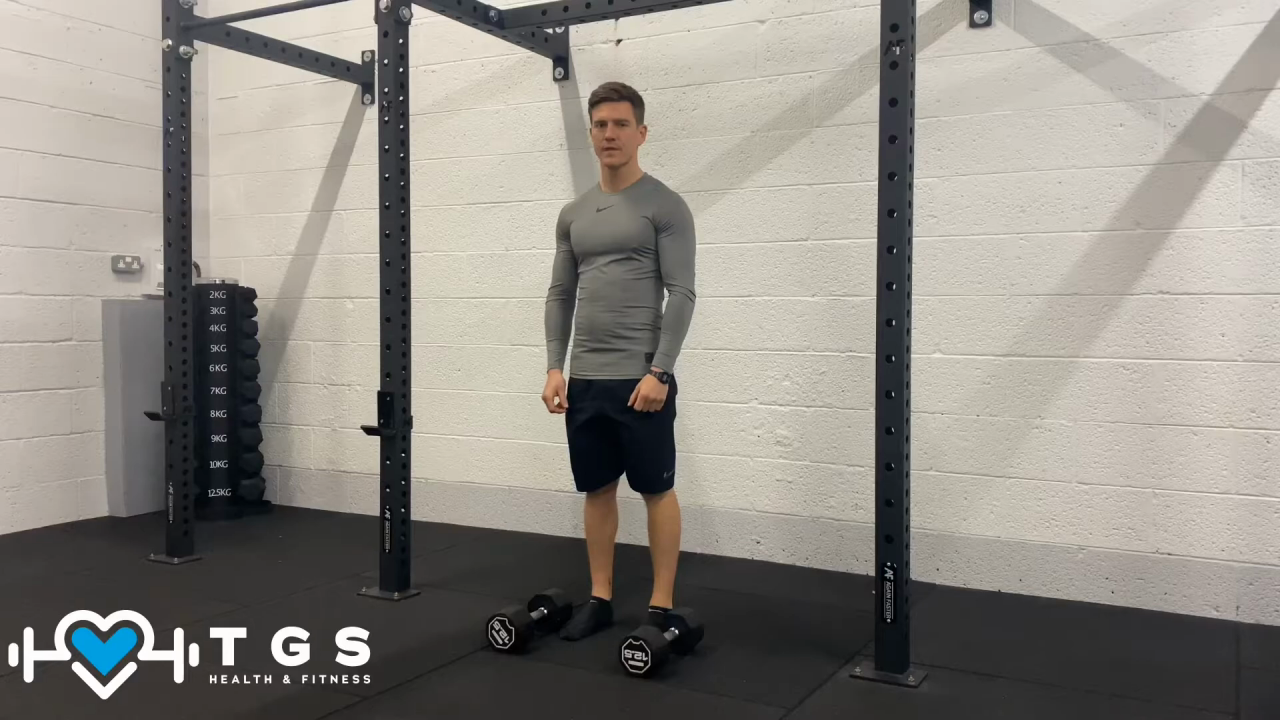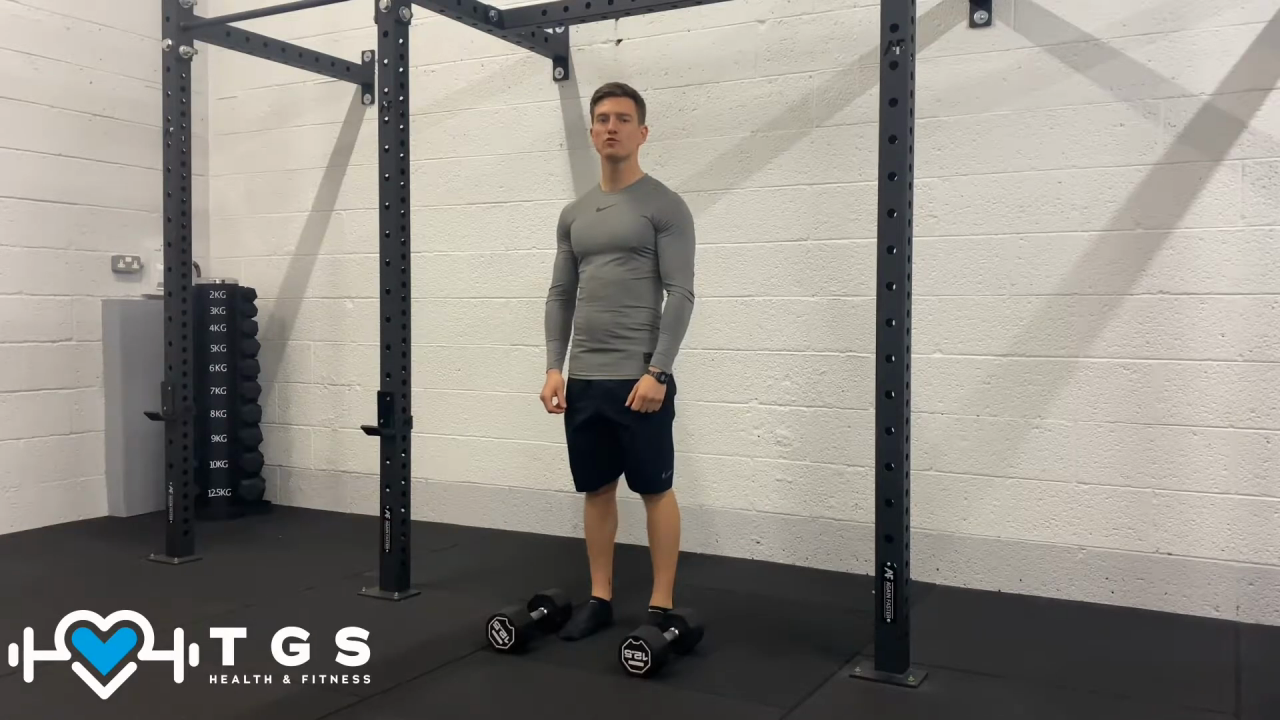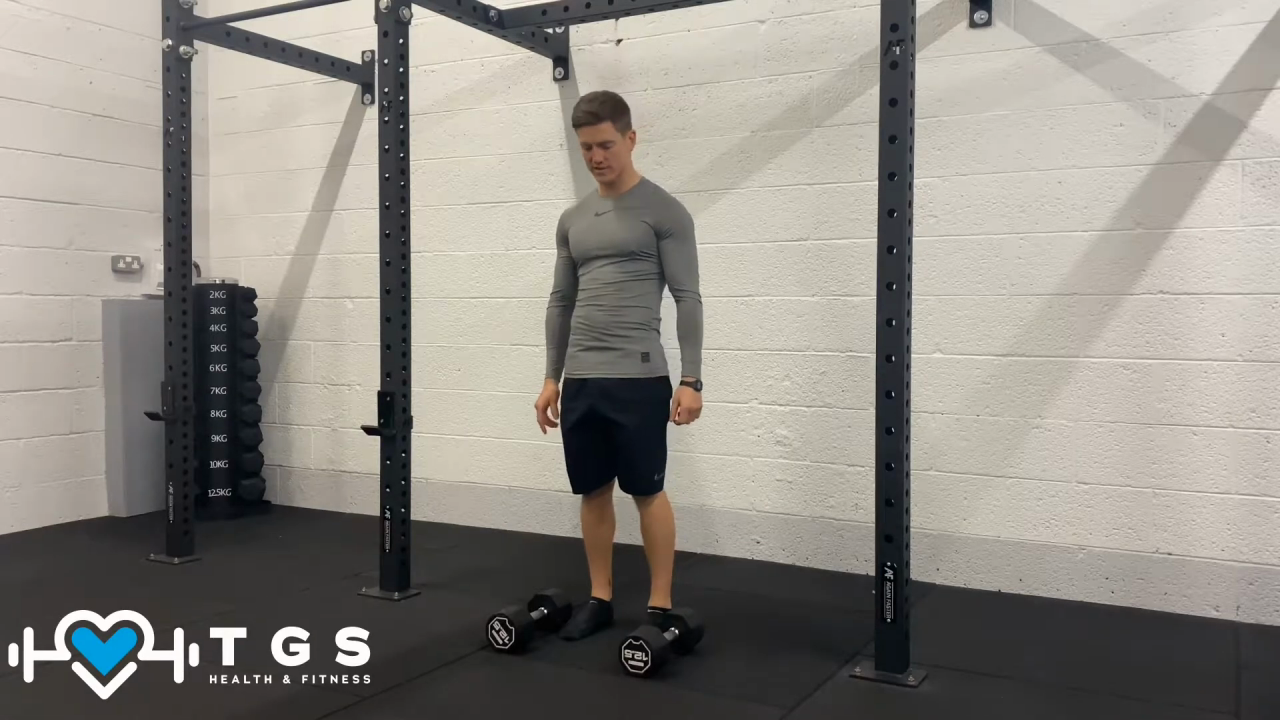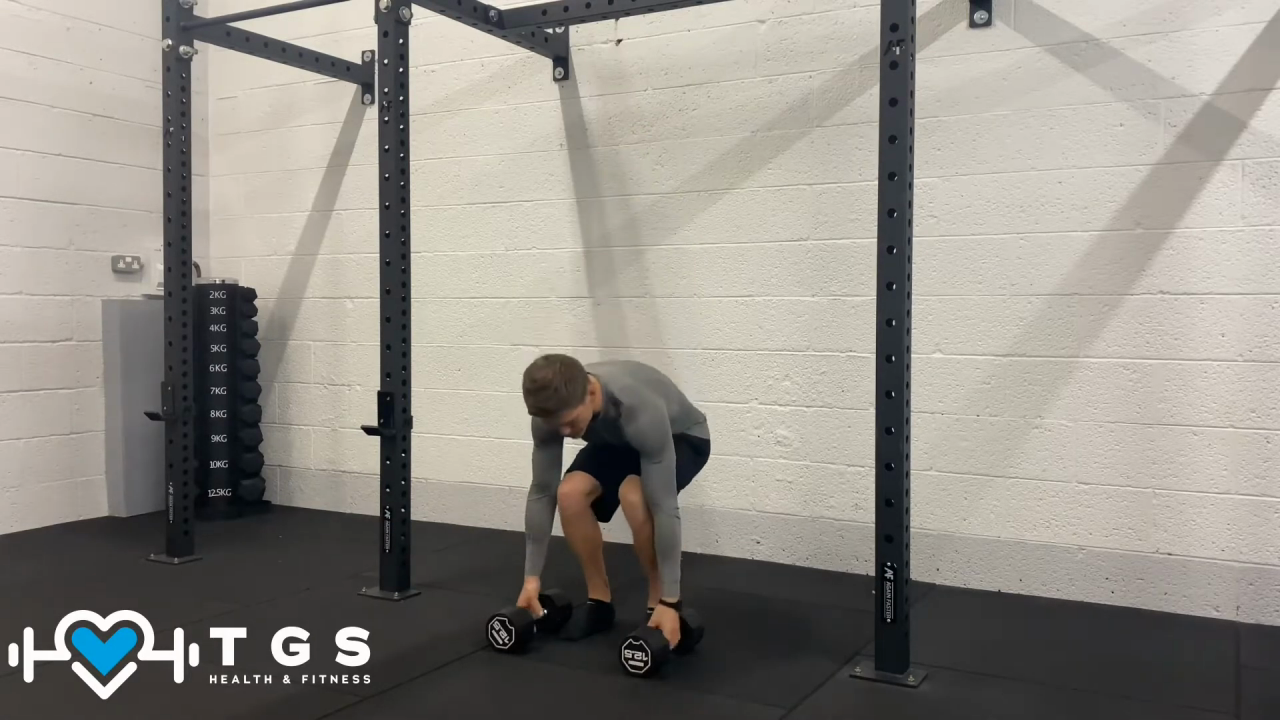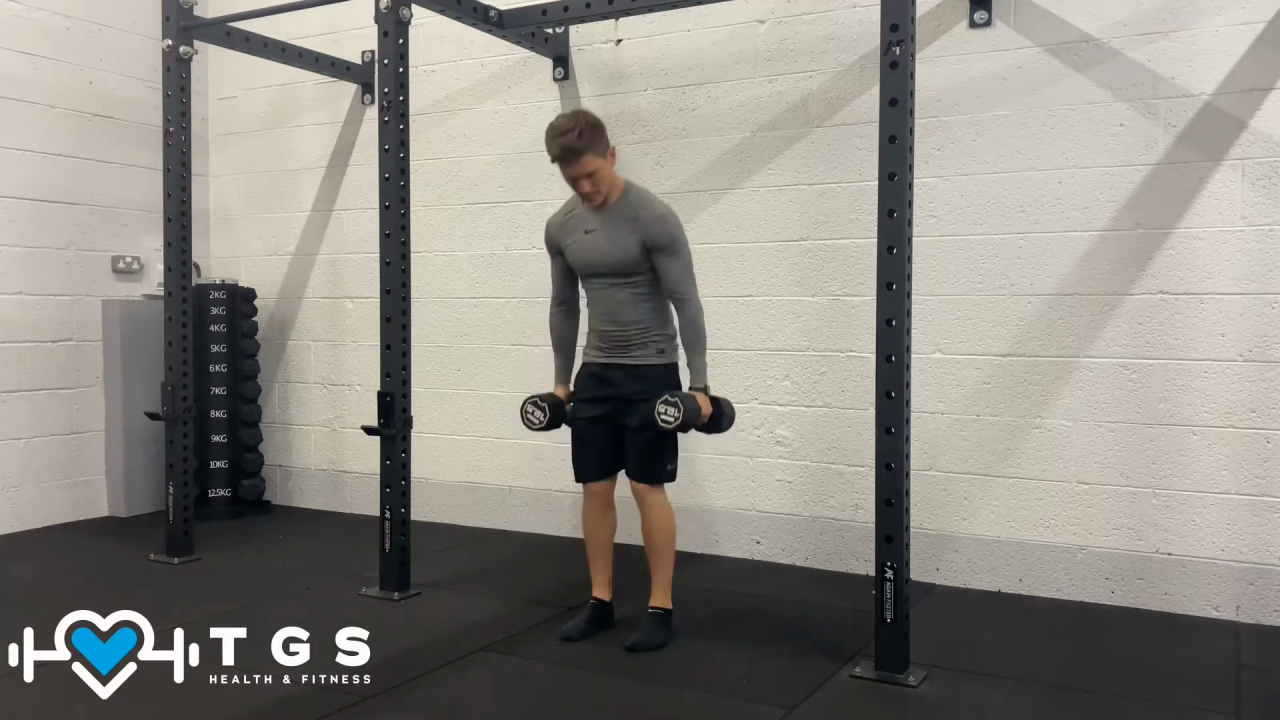
dt=1s
person 1, frame 1
left shoulder: (664, 206)
right shoulder: (573, 213)
left elbow: (681, 294)
right elbow: (560, 295)
left wrist: (659, 371)
right wrist: (554, 367)
left hip: (641, 376)
right hip: (585, 378)
left knee: (656, 489)
right knee: (597, 489)
left ankle: (661, 606)
right ankle: (600, 598)
person 1, frame 2
left shoulder: (664, 206)
right shoulder: (574, 213)
left elbow: (680, 294)
right elbow: (560, 295)
left wrist: (656, 371)
right wrist: (554, 367)
left hip: (639, 377)
right hip: (584, 379)
left knee: (655, 489)
right knee: (596, 489)
left ankle: (661, 606)
right ankle: (600, 598)
person 1, frame 3
left shoulder: (663, 210)
right shoulder: (572, 219)
left elbow: (687, 298)
right elbow: (561, 302)
left wrist: (690, 379)
right wrist: (552, 377)
left hip: (638, 377)
right hip: (580, 379)
left knee: (646, 491)
right knee: (592, 491)
left ankle: (660, 607)
right ankle: (599, 599)
person 1, frame 4
left shoulder: (641, 412)
right shoulder: (552, 413)
left elbow: (663, 507)
right elbow: (541, 492)
left wrist: (670, 602)
right wrist: (532, 576)
left hip: (681, 438)
left knee: (634, 496)
right knee: (569, 494)
left ankle: (657, 604)
right ankle: (599, 601)
person 1, frame 5
left shoulder: (653, 219)
right shoulder: (559, 227)
left elbow: (687, 304)
left wrist: (698, 386)
right wrist: (561, 380)
left hip: (652, 371)
right hip: (595, 372)
left knee: (647, 486)
right knee: (594, 487)
left ankle: (661, 609)
right ankle: (600, 601)
